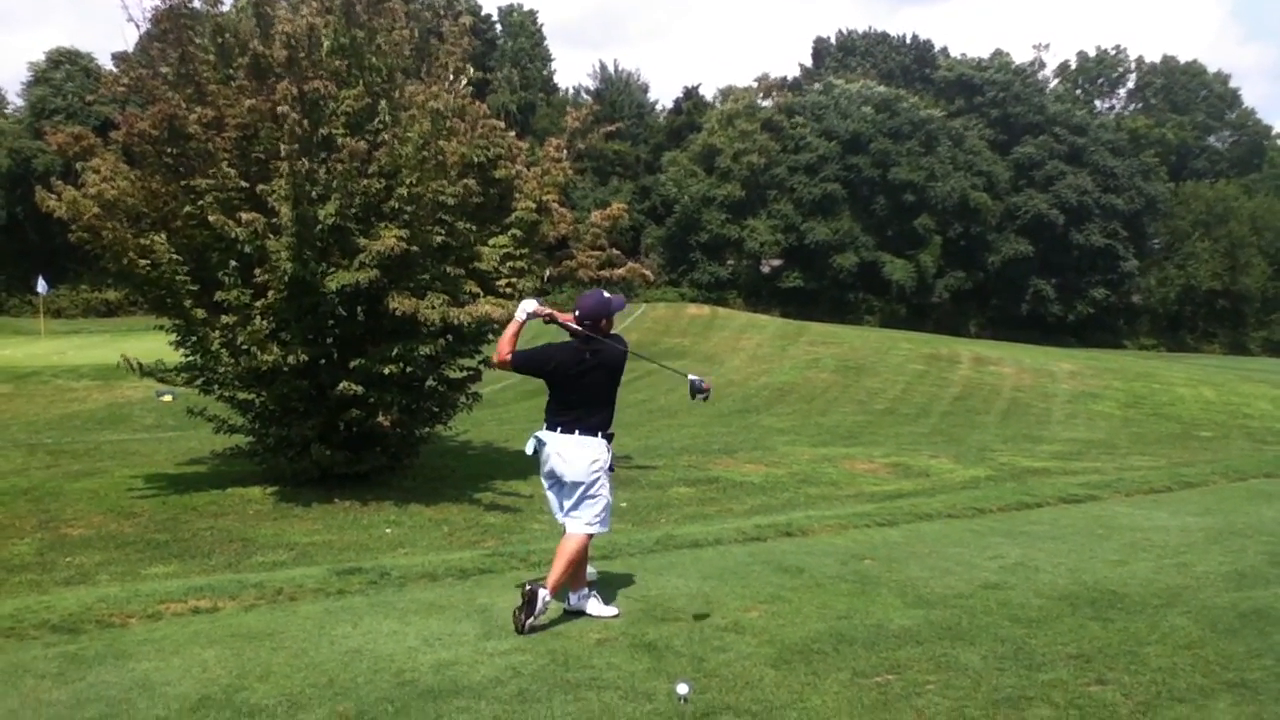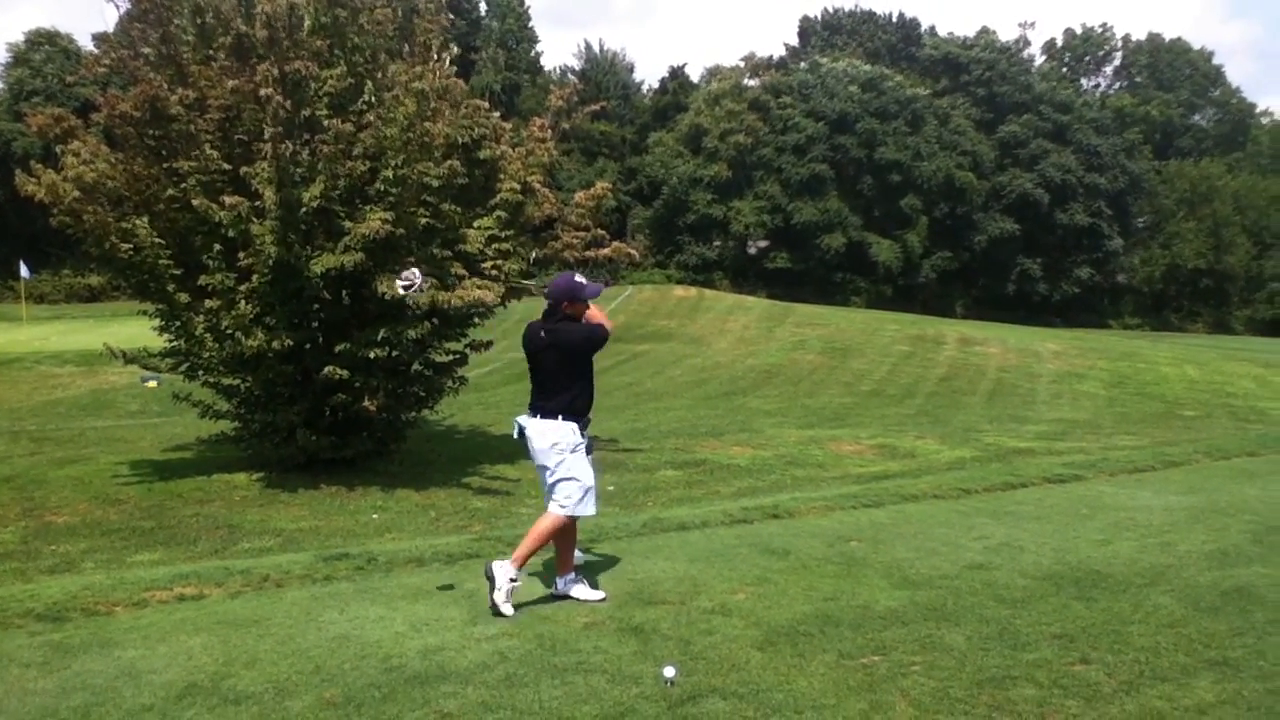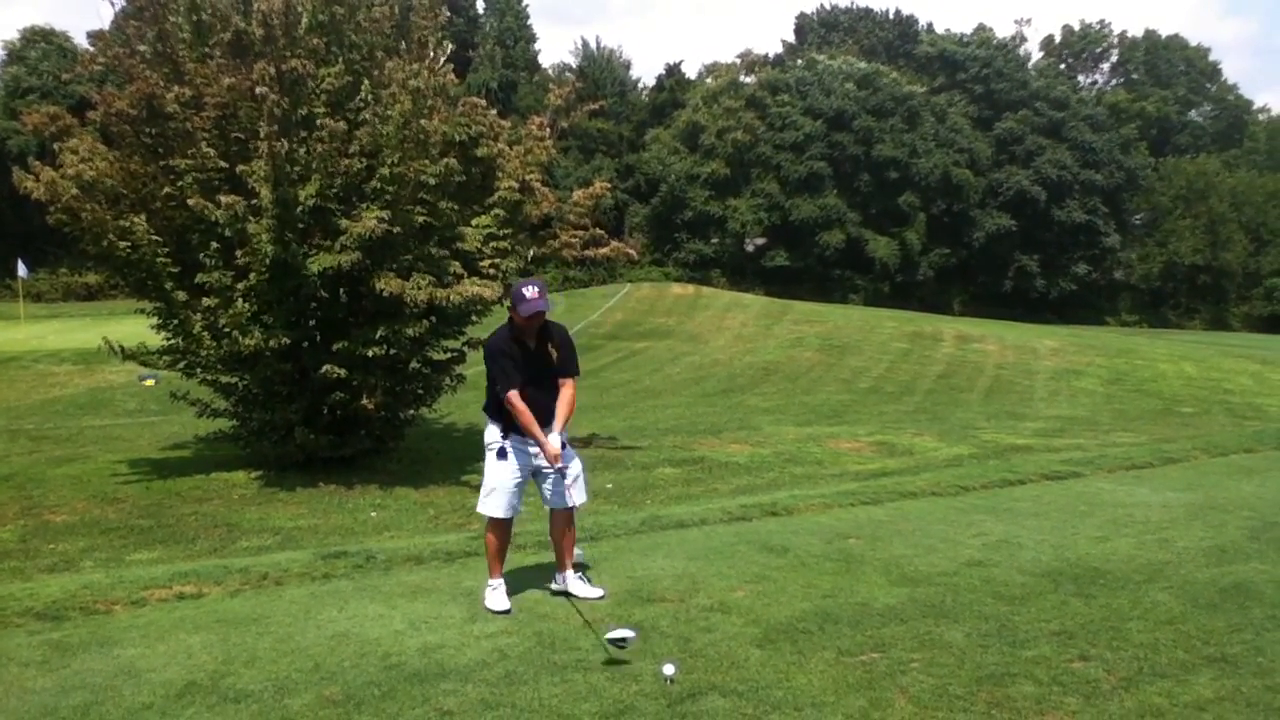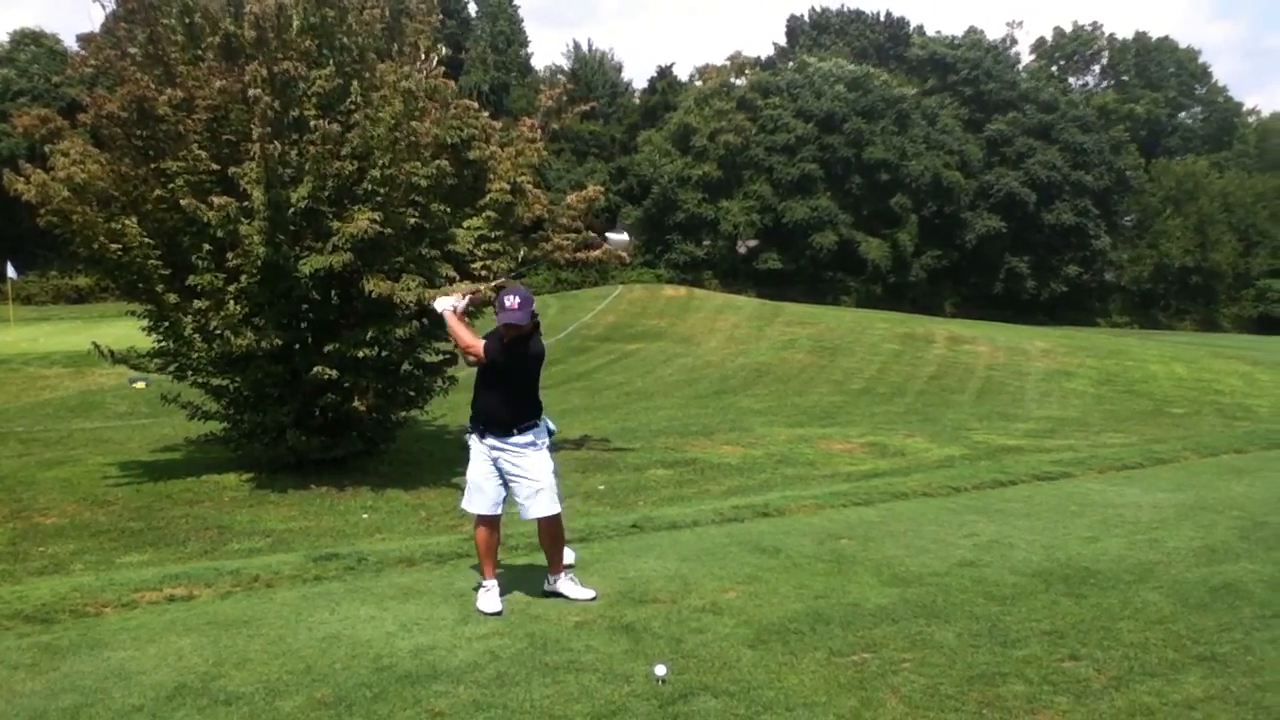
dt=0.5s
person 1, frame 1
left shoulder: (556, 354)
right shoulder: (615, 351)
left elbow: (501, 358)
right elbow: (592, 333)
left wrist: (520, 316)
right wrist: (552, 315)
left hip: (551, 444)
right hip: (588, 449)
left knee: (575, 523)
right knee: (582, 527)
left ankle: (578, 593)
right ankle: (545, 590)
person 1, frame 2
left shoulder: (534, 331)
right shoulder: (578, 336)
right elbow: (604, 326)
left wrist: (562, 297)
right wrist: (585, 307)
left hip: (541, 426)
right hip: (563, 431)
left knee: (564, 505)
right knee: (566, 507)
left ankle: (565, 578)
right ankle: (509, 567)
person 1, frame 3
left shoulder: (559, 336)
right shoulder: (498, 345)
left elbow: (567, 387)
right elbow: (513, 400)
left wrist: (556, 434)
right wrist: (542, 442)
left hip: (549, 432)
right hip: (509, 437)
left knee: (564, 505)
right knee: (500, 513)
left ankle: (565, 574)
right ankle: (495, 583)
person 1, frame 4
left shoulder: (529, 350)
right shoulder: (502, 334)
left elbow: (474, 347)
right elbow: (473, 356)
left wrist: (447, 311)
right wrist: (458, 314)
left hip: (523, 441)
right hip: (484, 439)
left knee: (547, 512)
right knee: (485, 514)
left ankle: (557, 577)
right ankle: (489, 584)
